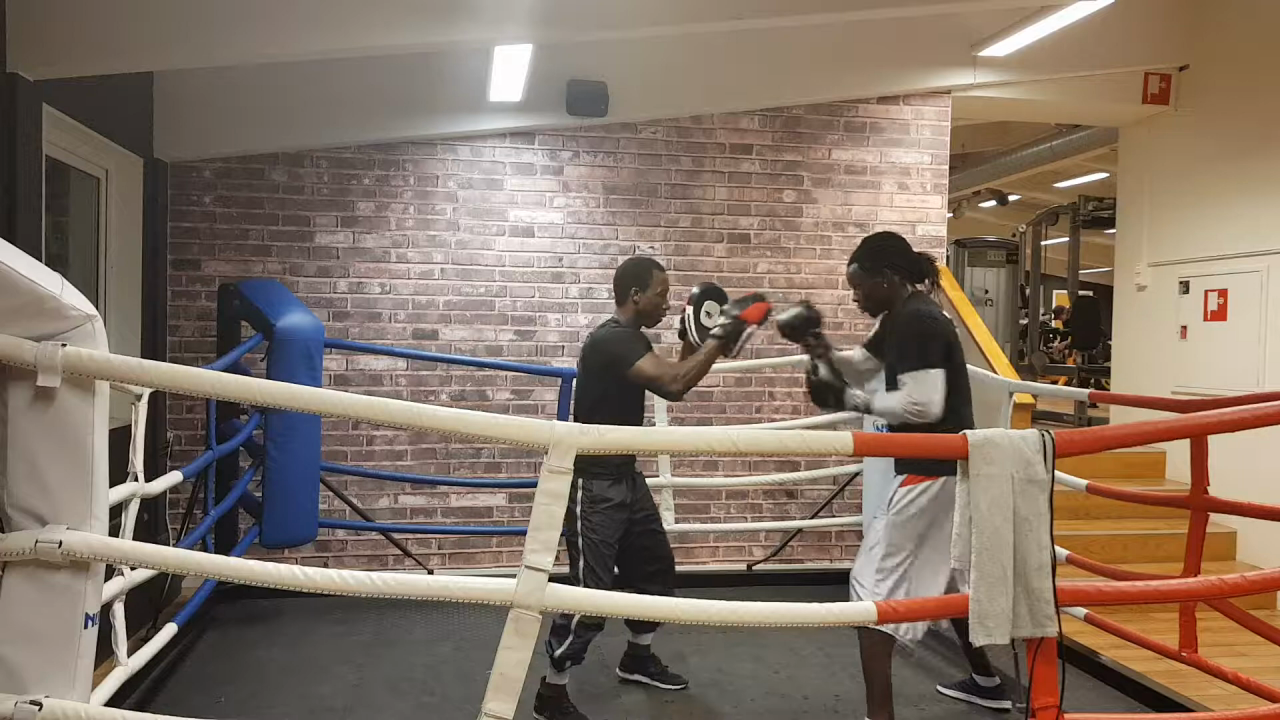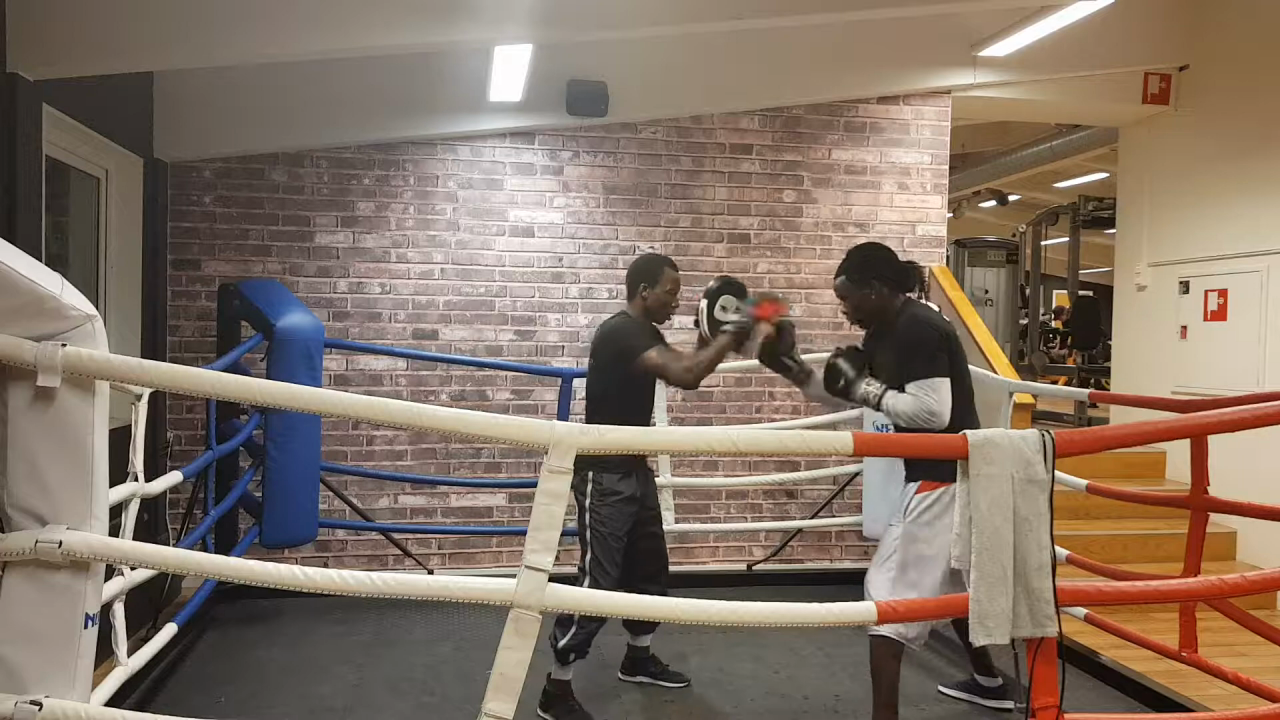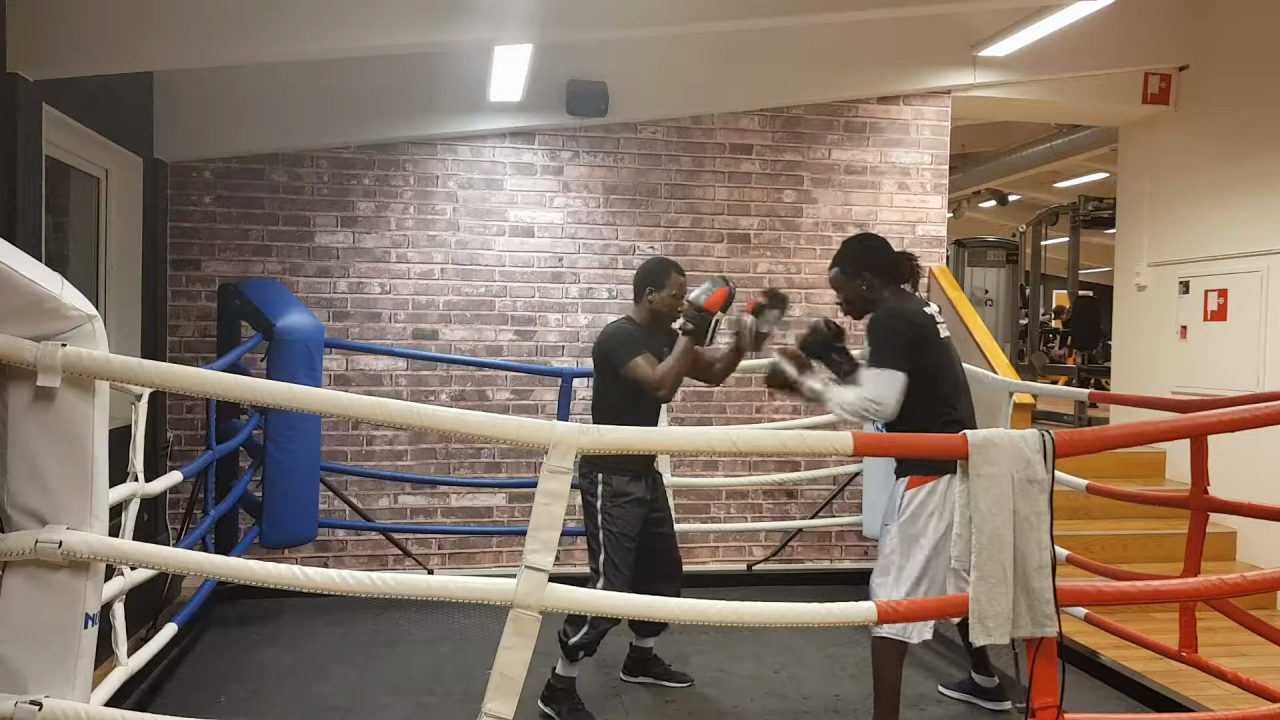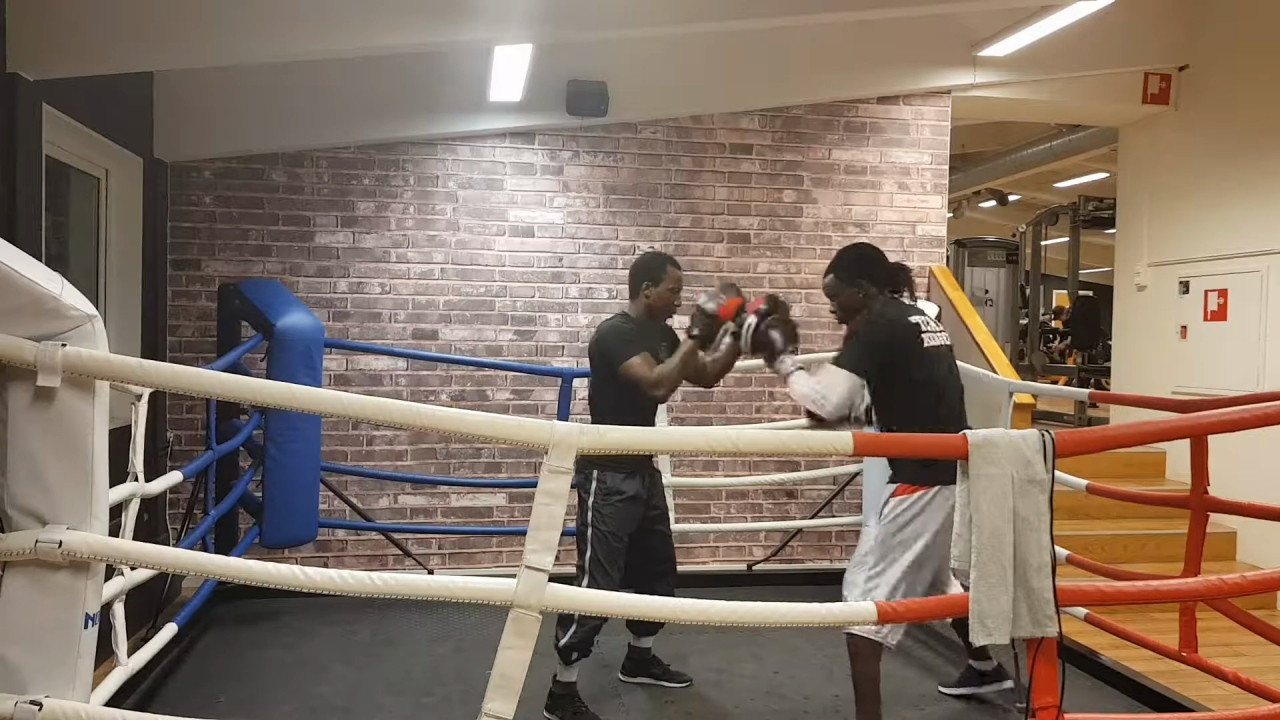
dt=0.4s
person 1, frame 1
left shoulder: (918, 321)
right shoulder: (900, 319)
left elbow: (923, 407)
right elbow: (860, 367)
left wrist: (850, 397)
right wrist: (817, 344)
left hip: (929, 473)
right hip: (943, 470)
left knee: (873, 587)
right knee: (944, 578)
person 1, frame 2
left shoulder: (918, 328)
right shoulder: (888, 329)
left elbow: (932, 413)
right elbow: (857, 392)
left wrist: (865, 391)
right wrist: (795, 367)
left hip: (941, 478)
right hip: (949, 474)
left knee: (889, 594)
right knee: (947, 581)
right ankle: (988, 681)
person 1, frame 3
left shoulder: (892, 319)
right shoulder: (915, 310)
left elbow: (876, 404)
right elbow: (887, 388)
left wrist: (806, 381)
right wrist: (835, 356)
left hip: (932, 472)
right hip: (958, 464)
left knee: (894, 594)
right knee: (950, 577)
person 1, frame 4
left shoulder: (876, 327)
right shoulder: (913, 320)
left elbow: (829, 400)
left wrist: (781, 359)
right wrist: (855, 407)
left hip: (923, 480)
right hip: (954, 473)
left knee: (867, 594)
right knee: (937, 577)
right ankle: (984, 666)
person 2, frame 1
left shoulder: (633, 338)
right shoulder: (610, 340)
left elbow: (670, 388)
right elbow: (674, 383)
left wrist: (696, 338)
right wrist: (722, 337)
left hip: (625, 475)
right hip: (593, 482)
left knee: (655, 569)
right knee: (592, 591)
left ankle: (637, 658)
person 2, frame 2
left shoulder: (646, 331)
right shoulder: (618, 332)
left elbow: (689, 374)
right elbow: (685, 373)
left wrist: (715, 329)
right wrist: (734, 333)
left hip: (634, 469)
right hip: (602, 475)
left knee: (650, 570)
right knee: (598, 583)
left ankle: (638, 659)
person 2, frame 3
left shoulder: (664, 334)
right shoulder: (618, 337)
left elbow: (713, 373)
right elbow: (662, 386)
left wrist: (747, 337)
right wrist: (694, 331)
left hip: (643, 472)
right hip: (609, 477)
left knee: (662, 572)
right knee: (610, 584)
left ankle: (640, 659)
person 2, frame 4
left shoulder: (658, 332)
right shoulder: (614, 334)
left elbow: (706, 376)
right elbow: (658, 386)
left wrist: (737, 338)
right wrist: (698, 335)
left hip: (641, 470)
right hip: (606, 474)
left knee: (656, 570)
right knee: (597, 583)
left ankle: (639, 659)
